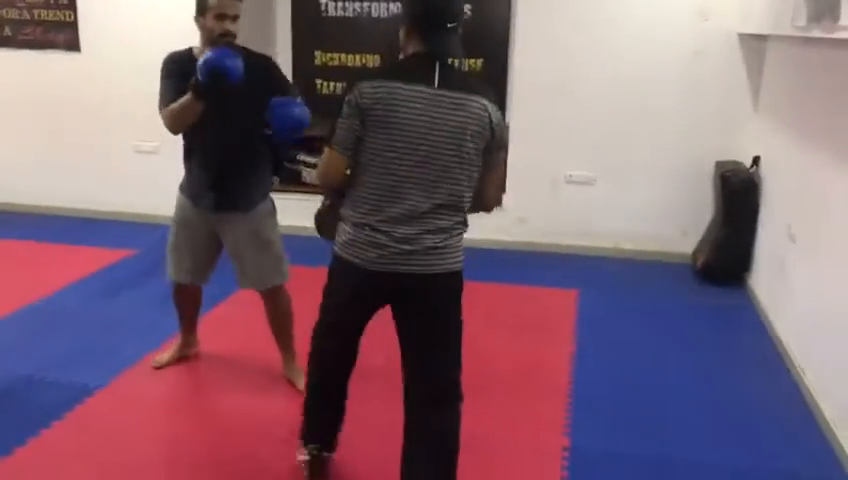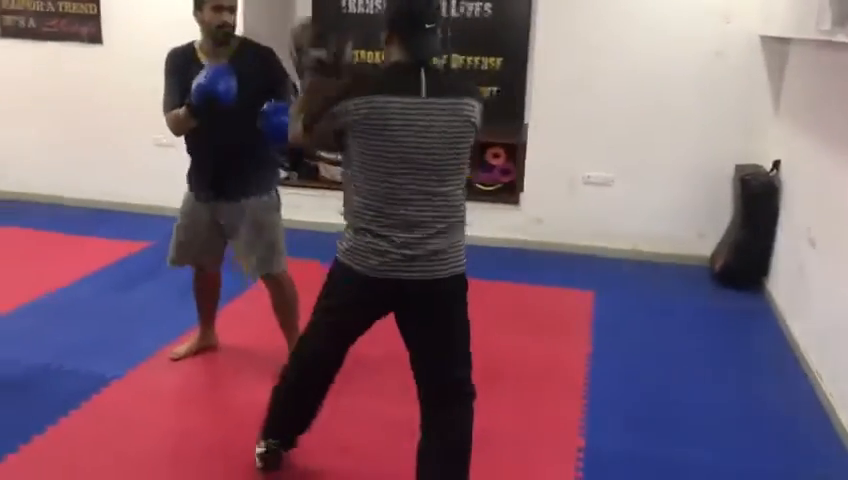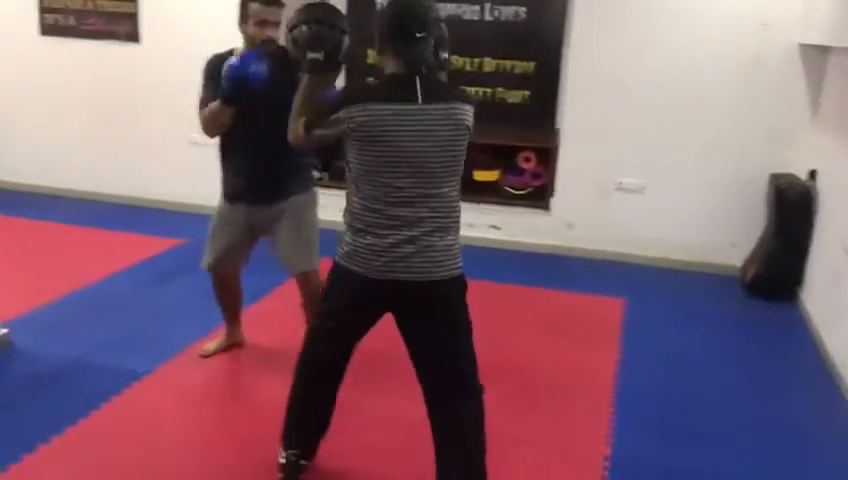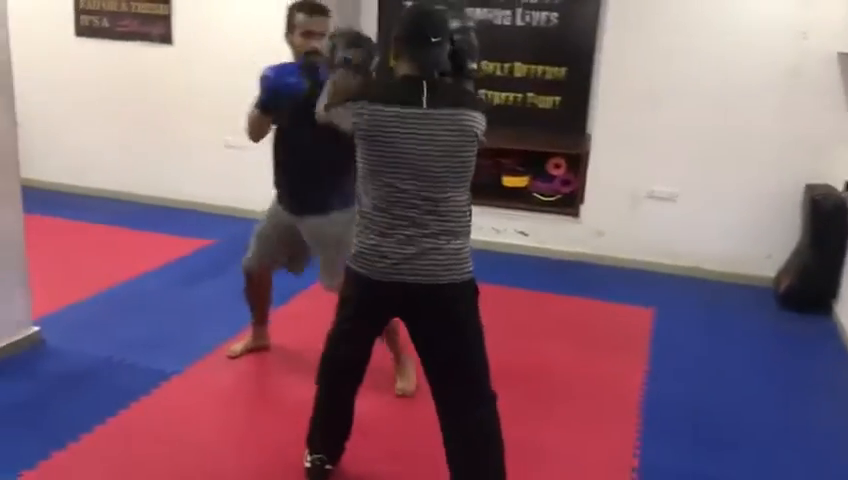
dt=0.2s
person 1, frame 1
left shoulder: (371, 90)
right shoulder: (483, 105)
left elbow: (329, 177)
right elbow: (489, 198)
left hip: (361, 257)
right hip: (436, 267)
left knee: (330, 350)
right knee: (435, 392)
person 1, frame 2
left shoulder: (359, 94)
right shoulder: (468, 101)
left elbow: (297, 132)
left hip: (364, 264)
right hip: (439, 272)
left knee: (314, 355)
right knee: (448, 394)
person 1, frame 3
left shoulder: (359, 103)
right shoulder: (461, 107)
left elbow: (298, 135)
left wrist: (313, 78)
left hip: (363, 267)
right hip: (435, 273)
left knee: (321, 357)
right knee: (456, 392)
person 1, frame 4
left shoulder: (368, 102)
right shoulder: (472, 112)
left elbow: (323, 110)
left wrist: (344, 78)
right wrist: (453, 84)
left hip: (373, 270)
right hip: (446, 277)
left knee: (341, 360)
right knee: (468, 396)
person 2, frame 1
left shoulder: (259, 66)
right shoulder: (178, 64)
right elbow: (172, 122)
left wrist: (290, 118)
right wrist: (200, 90)
left hip: (249, 198)
right hip: (197, 194)
left knee: (271, 285)
right knee: (184, 280)
left ankle: (290, 362)
right ankle: (187, 341)
person 2, frame 2
left shoulder: (260, 58)
right shoulder: (179, 60)
left elbow: (289, 105)
right elbow: (175, 124)
left wrist: (282, 119)
right wrist: (195, 107)
left hip: (253, 189)
right hip: (203, 186)
left knee: (274, 273)
right knee: (203, 266)
right ankle: (206, 334)
person 2, frame 3
left shoulder: (295, 65)
right shoulder: (220, 66)
right elbow: (209, 126)
right wrist: (231, 95)
left hip: (290, 192)
right hip: (239, 191)
left knee: (307, 274)
right knee: (221, 267)
right ankle: (233, 332)
person 2, frame 4
right shoulder: (279, 81)
right elbow: (254, 132)
right wrist: (266, 104)
left hip: (335, 205)
right hip: (289, 202)
right knee: (254, 269)
left ankle: (403, 362)
right ankle: (259, 333)
